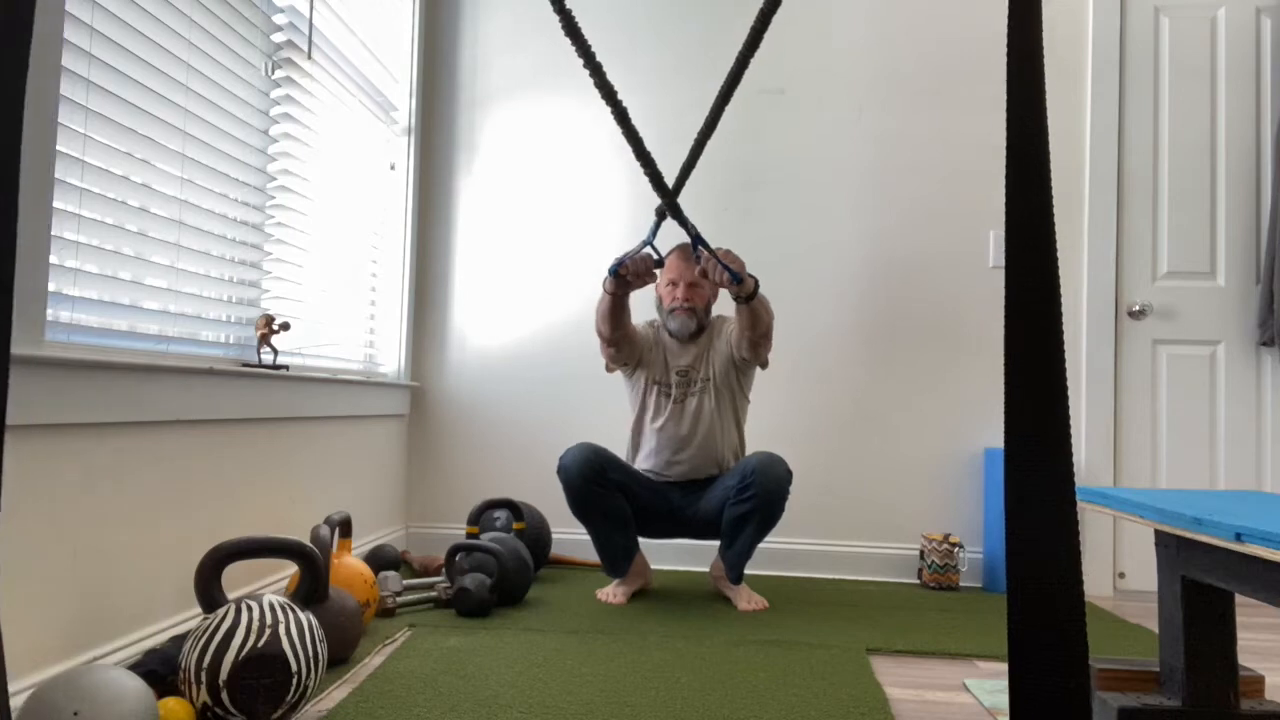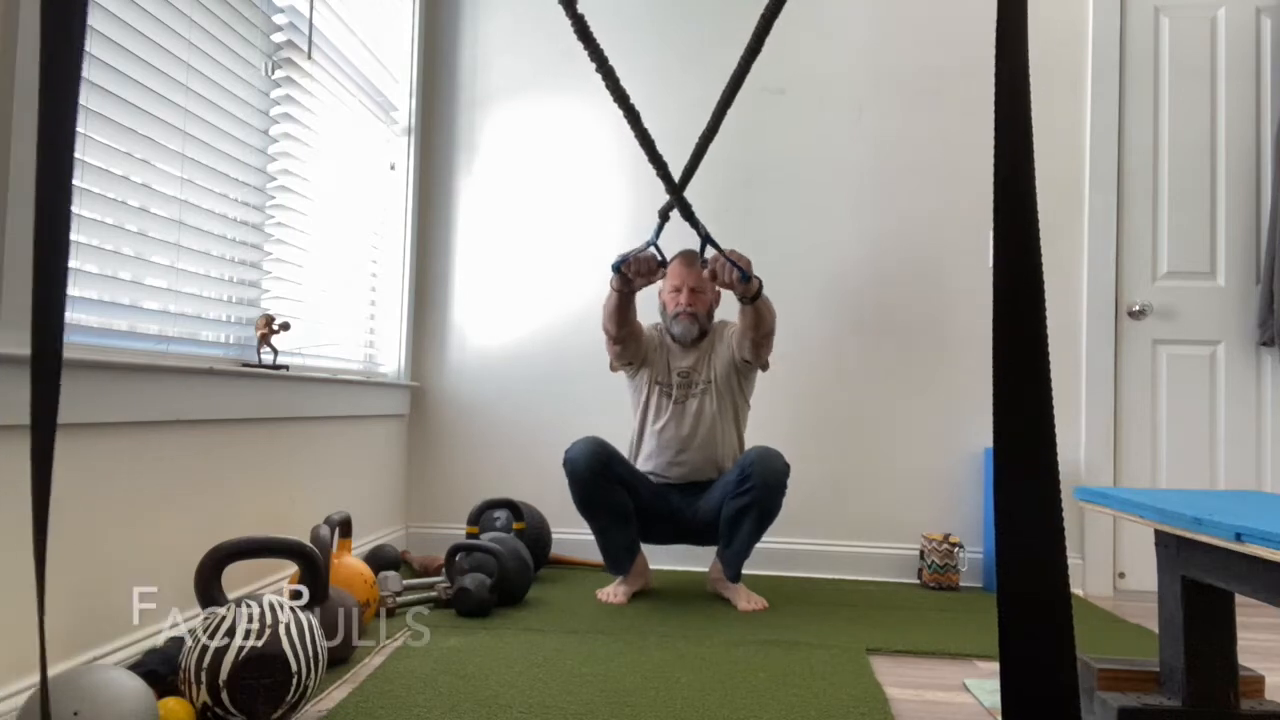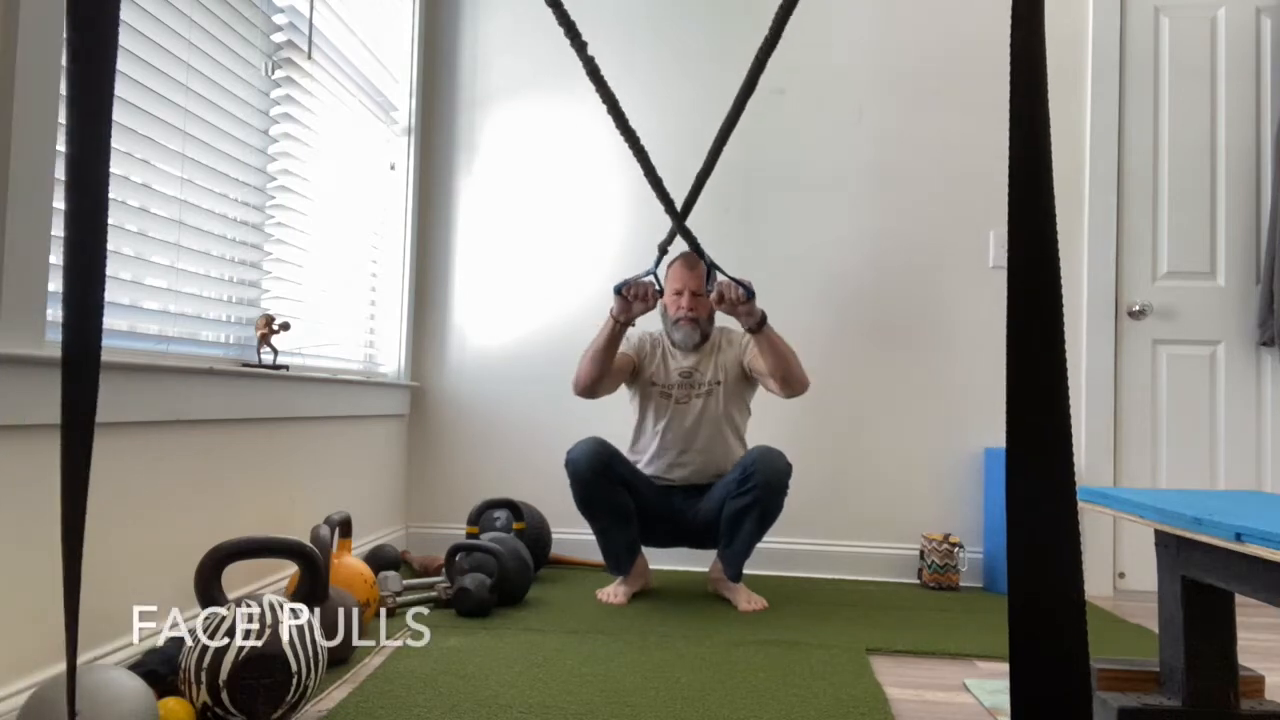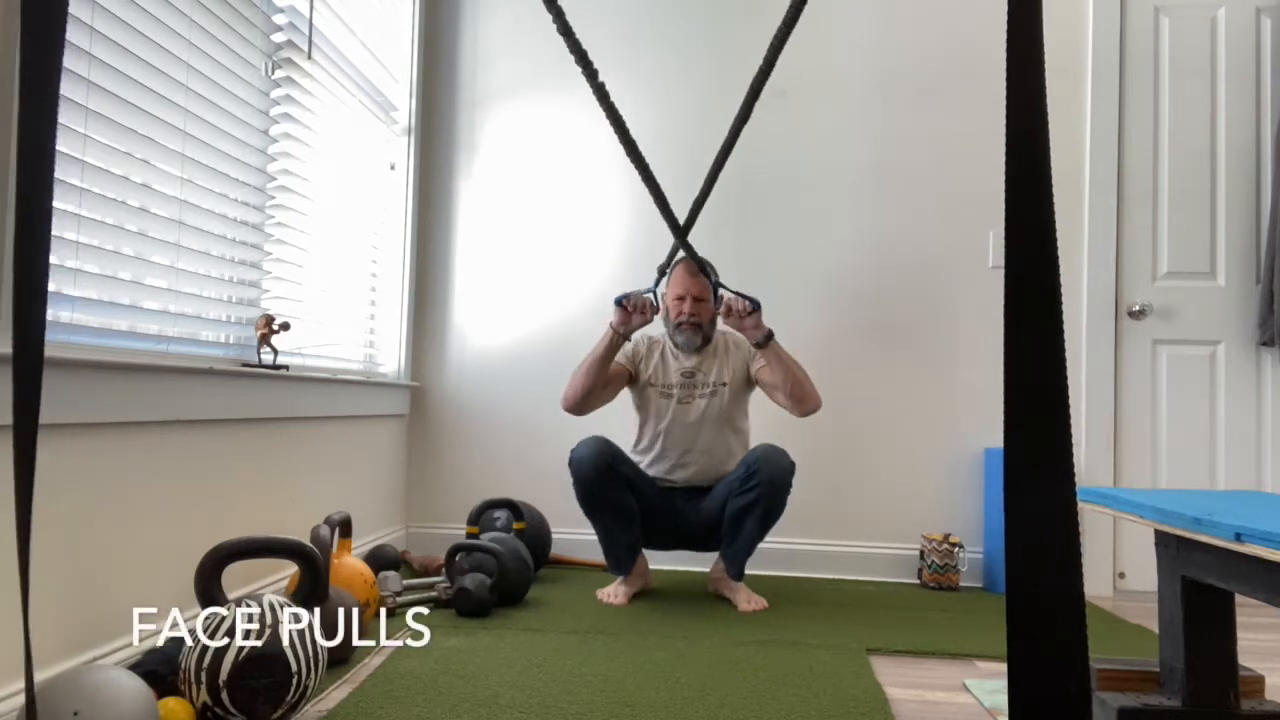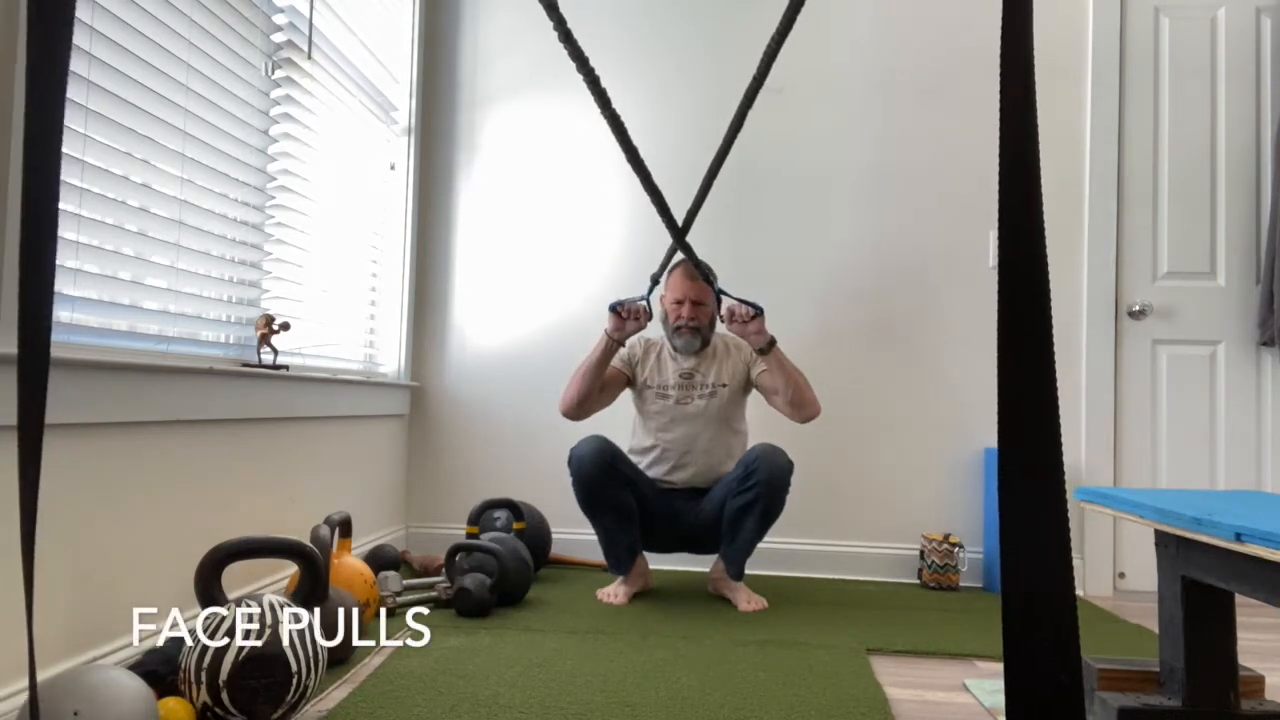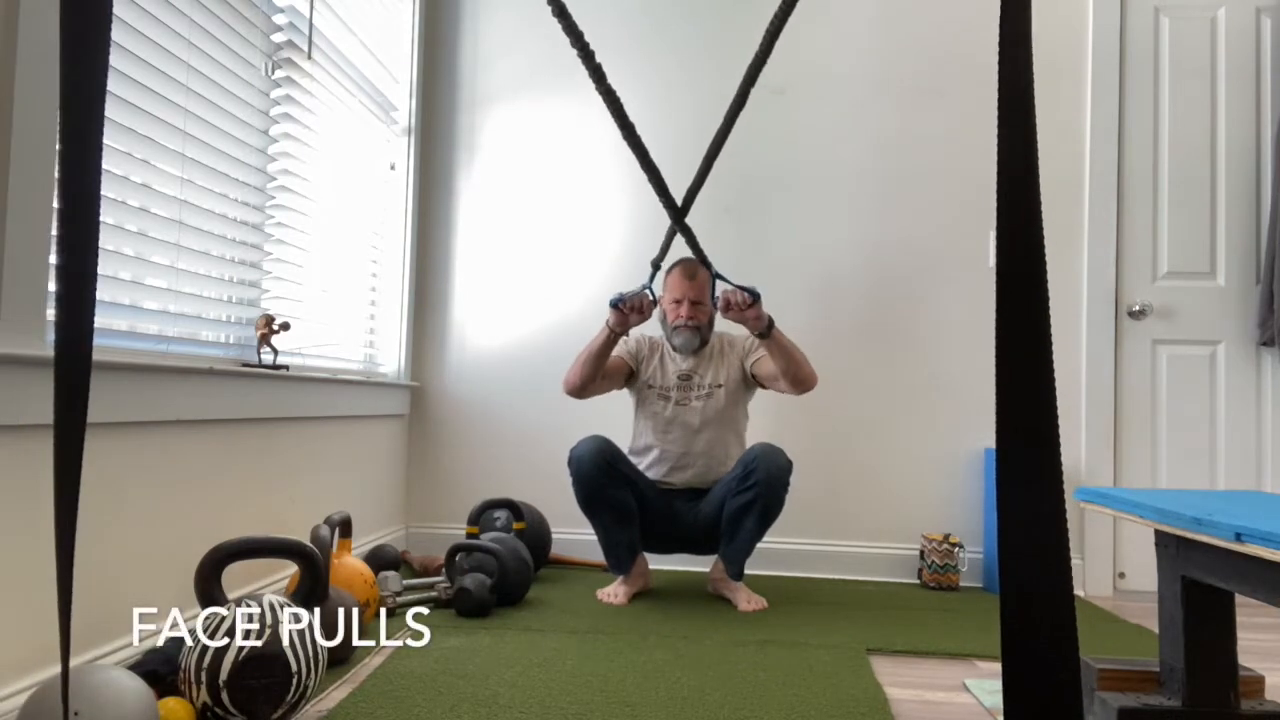
dt=0.4s
person 1, frame 1
left shoulder: (731, 337)
right shoulder: (641, 342)
left elbow: (760, 330)
right elbow: (610, 333)
left wrist: (745, 288)
right wrist: (616, 288)
left hip: (715, 496)
right hip: (649, 494)
left knee: (770, 472)
right knee: (578, 463)
left ankle: (729, 572)
right ankle: (628, 569)
person 1, frame 2
left shoulder: (733, 344)
right shoulder: (643, 346)
left elbow: (761, 331)
right elbow: (617, 330)
left wrist: (749, 289)
right wrist: (622, 287)
left hip: (714, 500)
right hip: (650, 499)
left knee: (767, 464)
right knee: (584, 455)
left ankle: (727, 573)
right ankle: (629, 570)
person 1, frame 3
left shoulder: (738, 347)
right shoulder: (642, 347)
left elbow: (794, 385)
right elbow: (586, 385)
left wrist: (754, 319)
right wrist: (619, 318)
left hip: (715, 504)
right hip: (650, 502)
left knee: (770, 464)
right knee: (585, 456)
left ankle: (727, 573)
right ankle: (629, 570)
person 1, frame 4
left shoulder: (741, 351)
right shoulder: (640, 351)
left elbow: (806, 403)
right elbow: (574, 402)
left wrist: (760, 335)
right wrist: (617, 332)
left hip: (716, 505)
right hip: (651, 503)
left knee: (773, 462)
right knee: (589, 455)
left ankle: (728, 573)
right ankle: (630, 570)
person 1, frame 5
left shoulder: (741, 354)
right shoulder: (639, 353)
left elbow: (805, 410)
right elbow: (572, 408)
left wrist: (762, 342)
right wrist: (612, 338)
left hip: (716, 509)
right hip: (651, 506)
left knee: (771, 461)
right knee: (588, 454)
left ankle: (728, 573)
right ankle: (630, 571)
person 1, frame 6
left shoulder: (739, 351)
right shoulder: (640, 351)
left elbow: (803, 382)
right elbow: (575, 386)
left wrist: (762, 326)
right wrist: (614, 328)
left hip: (715, 510)
right hip: (650, 508)
left knee: (771, 461)
right knee: (589, 454)
left ankle: (728, 574)
right ankle: (630, 571)
